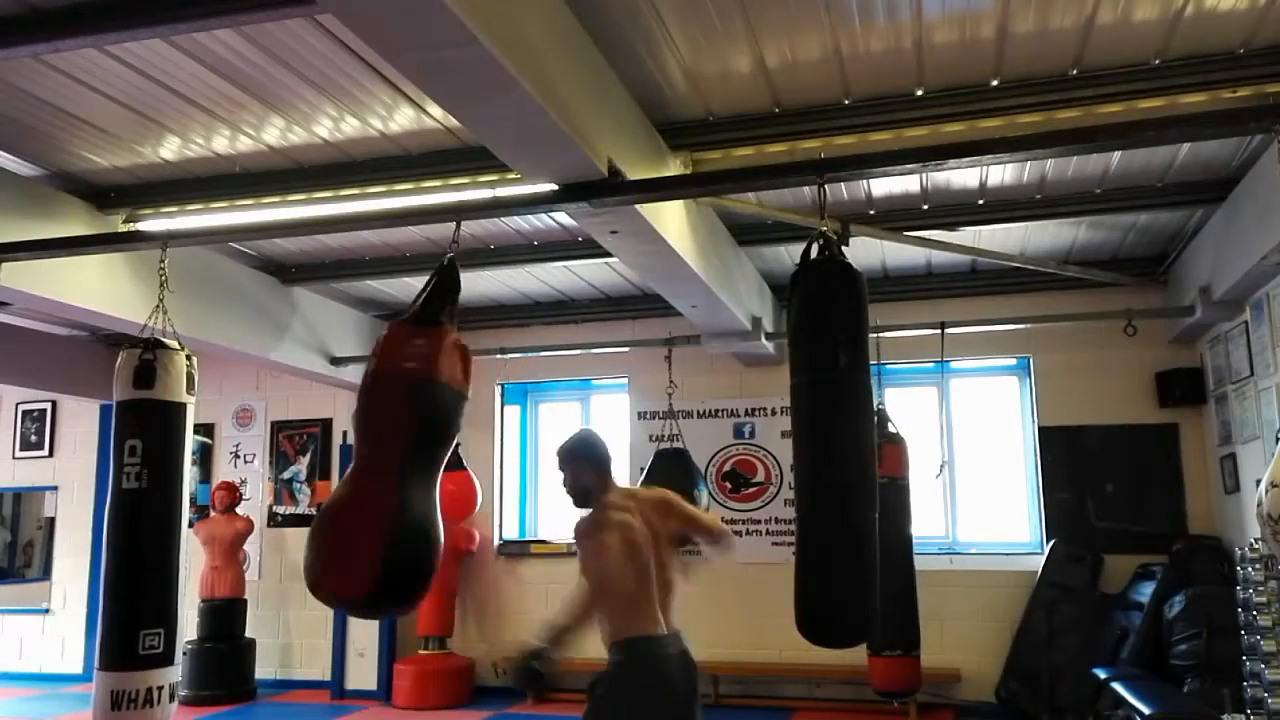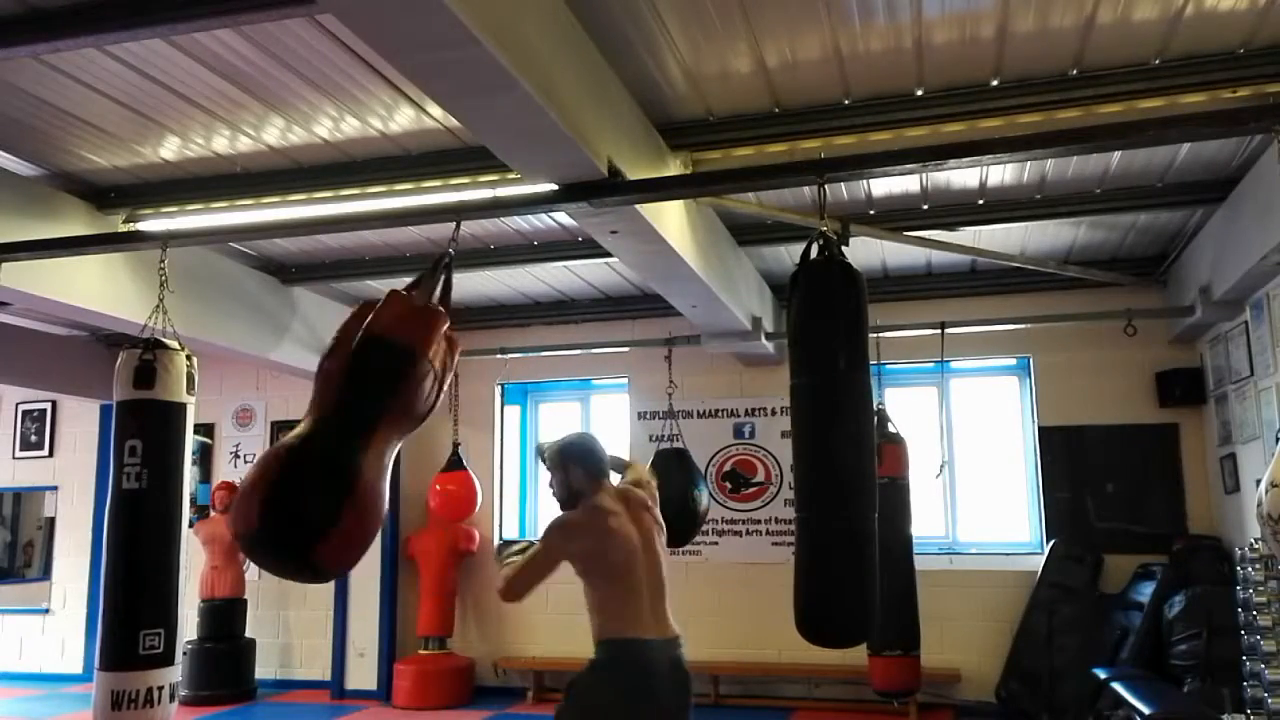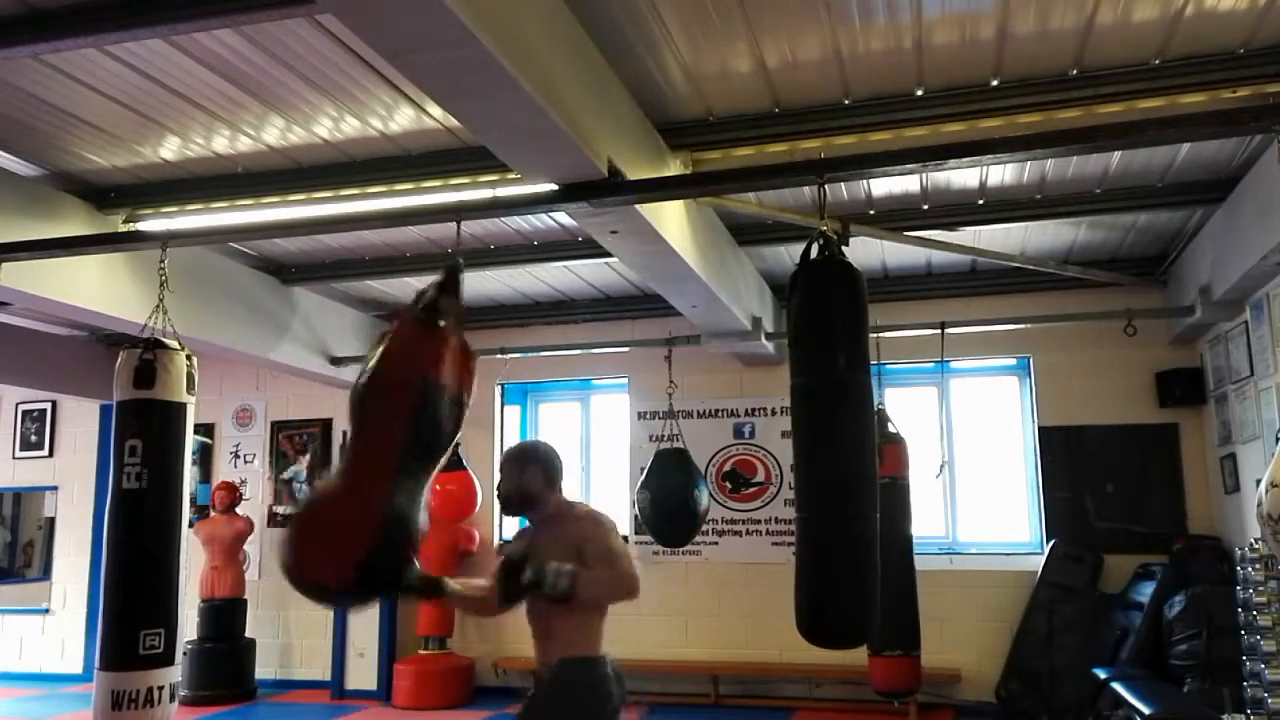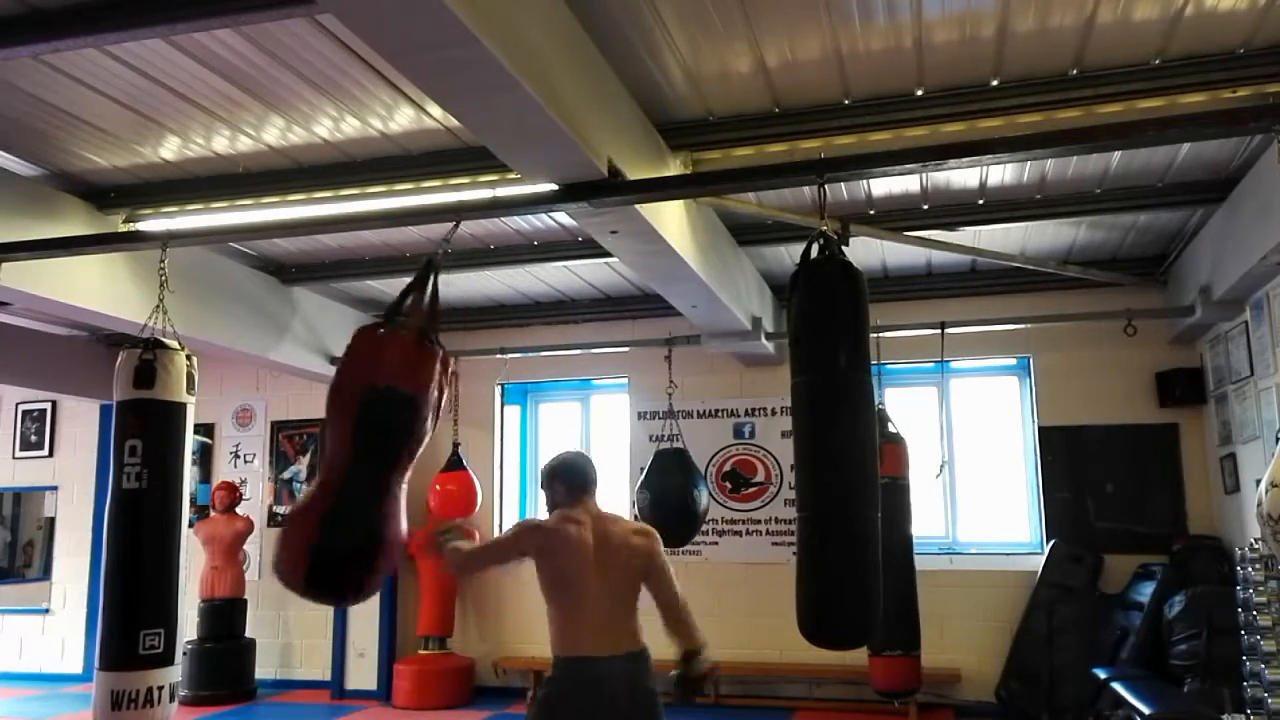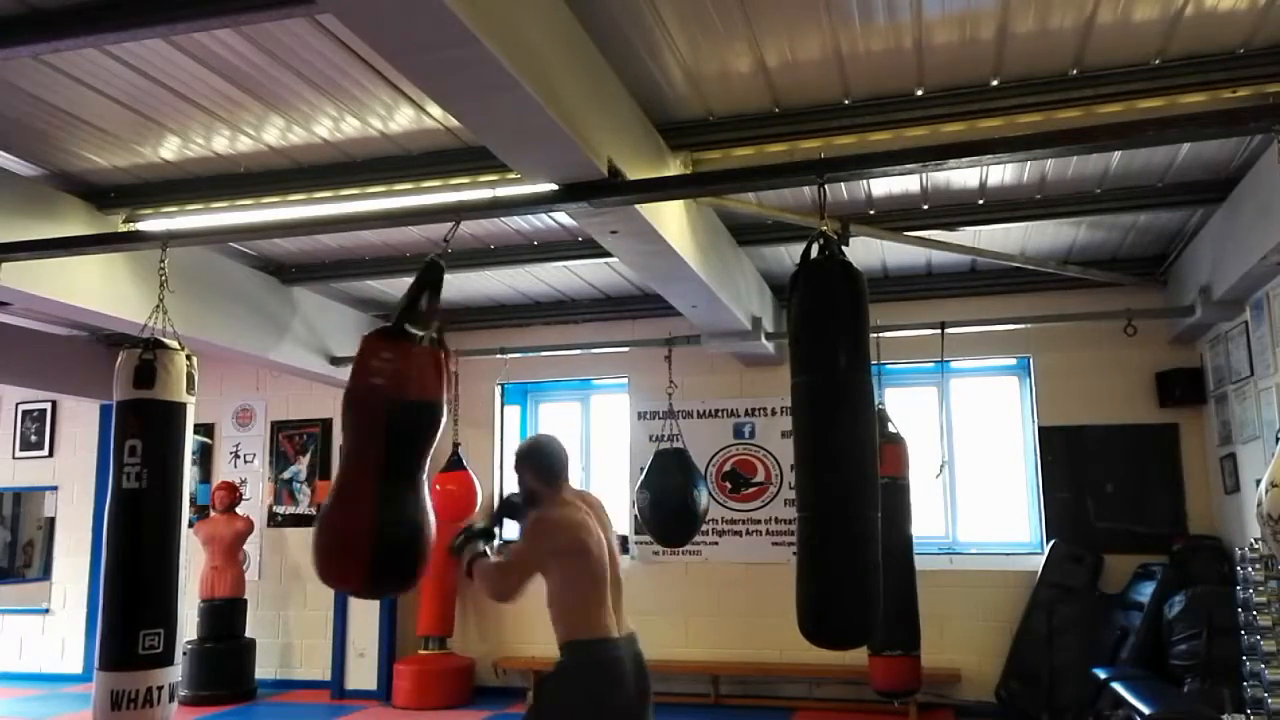
dt=0.4s
person 1, frame 1
left shoulder: (598, 525)
right shoulder: (656, 502)
left elbow: (606, 588)
right elbow: (718, 533)
left wrist: (549, 645)
left hip: (638, 661)
right hip: (675, 656)
person 1, frame 2
left shoulder: (573, 526)
right shoulder: (642, 497)
left elbow: (509, 590)
right elbow: (636, 468)
left wrist: (515, 559)
left hip: (623, 665)
right hip: (669, 662)
person 1, frame 3
left shoulder: (584, 522)
right shoulder: (529, 539)
left elbow: (626, 583)
right elbow: (495, 600)
left wrist: (554, 580)
left hip: (576, 684)
right hip: (593, 681)
person 1, frame 4
left shoulder: (541, 533)
right shoulder: (642, 537)
left elbow: (463, 562)
right elbow: (675, 610)
left wrist: (449, 542)
right wrist: (694, 662)
left hip: (578, 681)
right hip: (635, 677)
person 1, frame 5
left shoulder: (550, 522)
right shoulder: (589, 504)
left elbow: (501, 587)
left wrist: (474, 553)
left hip: (590, 665)
right hip: (627, 657)
